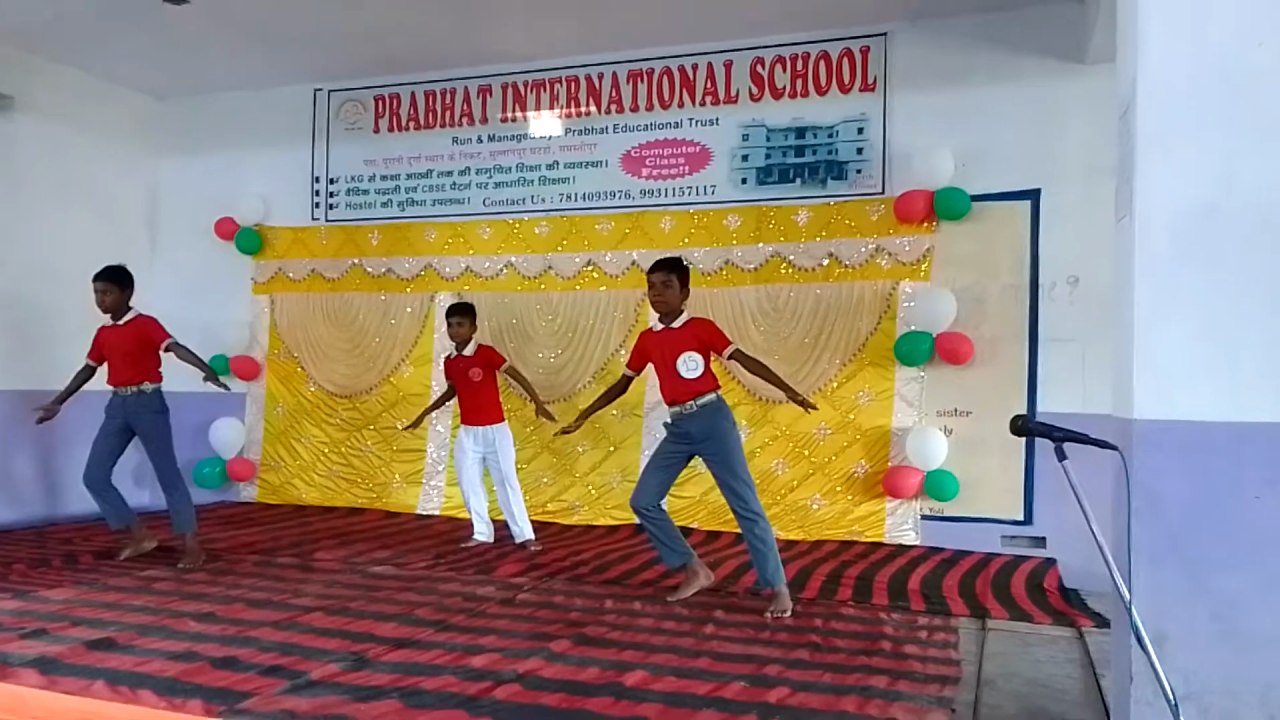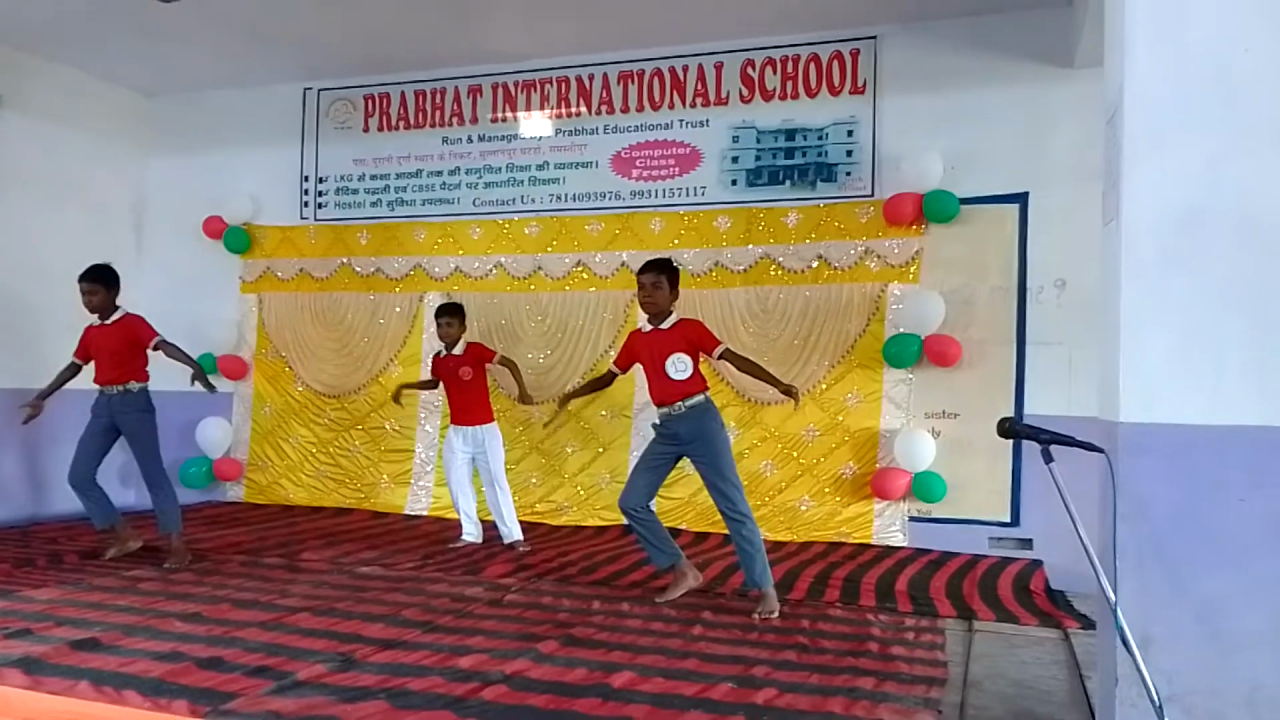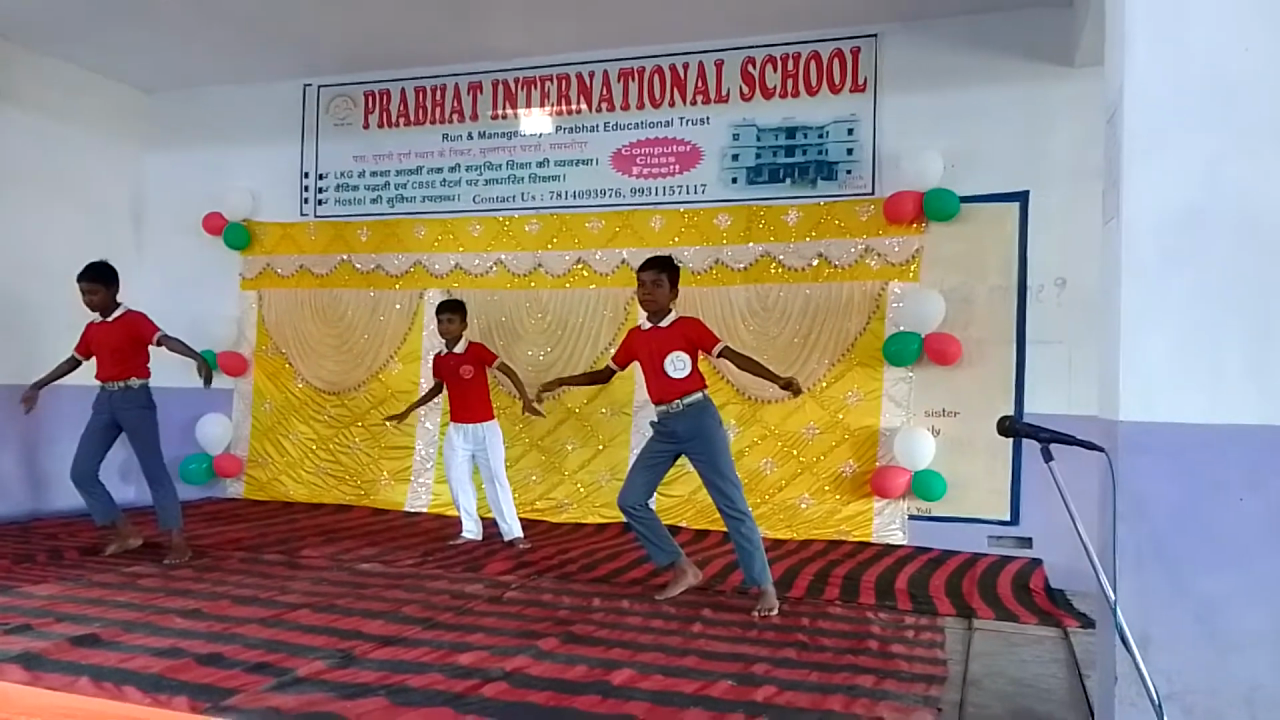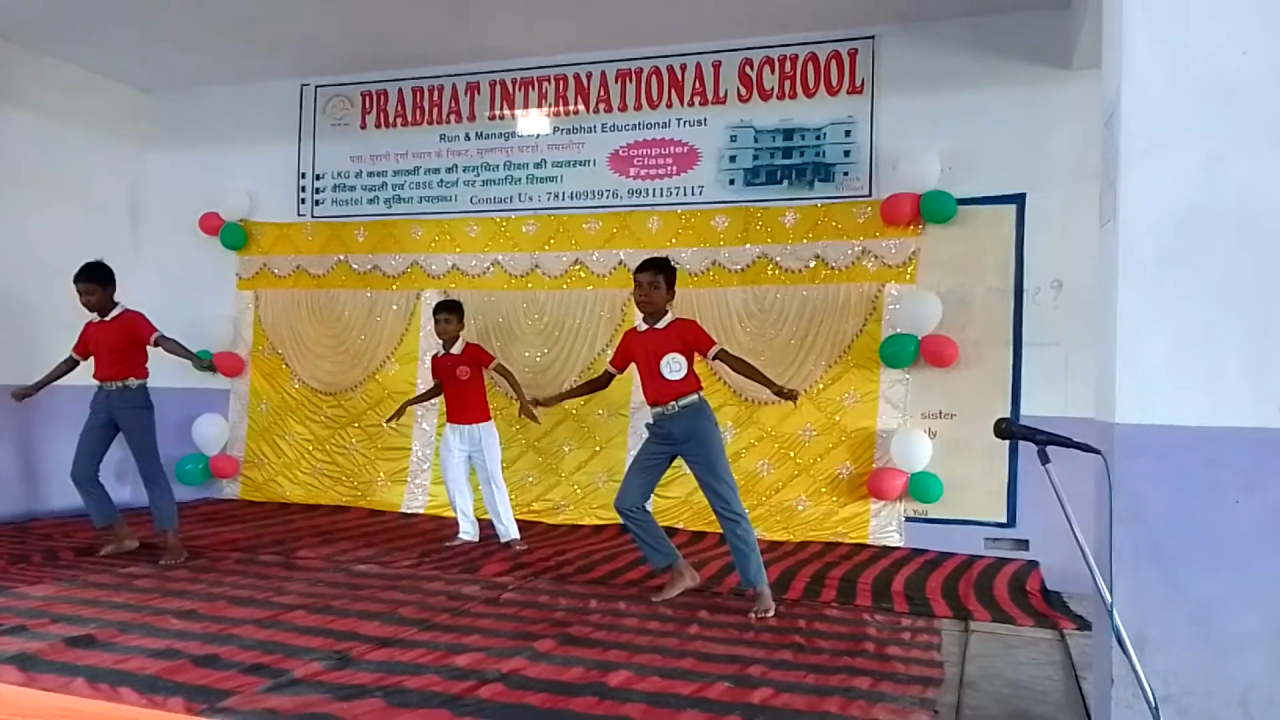
dt=0.2s
person 1, frame 1
left shoulder: (702, 328)
right shoulder: (647, 339)
left elbow: (743, 359)
right elbow: (622, 383)
left wrist: (788, 391)
right wrist: (583, 416)
left hip: (712, 419)
right hip: (678, 427)
left knee: (745, 505)
right knee: (643, 500)
left ankle: (778, 588)
right ankle: (695, 570)
person 1, frame 2
left shoulder: (691, 328)
right shoulder: (635, 339)
left elbow: (734, 358)
right elbow: (608, 377)
left wrist: (779, 384)
right wrist: (571, 396)
left hip: (701, 420)
right hip: (666, 428)
left knee: (733, 506)
right knee: (631, 502)
left ankle: (766, 589)
right ankle: (683, 571)
person 1, frame 3
left shoulder: (690, 327)
right shoulder: (635, 337)
left elbow: (734, 357)
right elbow: (605, 374)
left wrist: (778, 380)
right wrist: (562, 382)
left hip: (699, 419)
right hip: (664, 426)
left knee: (732, 504)
right knee: (630, 500)
left ankle: (765, 587)
right ankle: (682, 569)
person 1, frame 4
left shoulder: (686, 329)
right shoulder: (631, 338)
left elbow: (729, 359)
right elbow: (603, 380)
left wrist: (773, 386)
right wrist: (559, 398)
left hip: (695, 420)
right hip: (660, 428)
left knee: (727, 506)
right knee: (627, 502)
left ankle: (761, 589)
right ankle: (680, 571)
person 2, frame 1
left shoulder: (146, 324)
right shoulder: (103, 333)
left elbow: (175, 348)
right elbow: (88, 370)
left wrist: (207, 370)
right wrist: (58, 402)
left hip: (147, 403)
right hip: (117, 405)
left knee: (168, 474)
right knee: (94, 476)
left ankle: (192, 544)
right ankle: (139, 535)
person 2, frame 2
left shoulder: (133, 323)
right shoulder: (90, 332)
left elbow: (163, 346)
right elbow: (74, 367)
left wrist: (195, 366)
right wrist: (41, 398)
left hip: (133, 402)
right hip: (103, 404)
left knee: (153, 474)
right knee: (79, 475)
left ankle: (178, 544)
right ankle: (124, 535)
person 2, frame 3
left shoulder: (135, 320)
right shoulder: (92, 329)
left elbow: (166, 341)
right elbow: (73, 361)
left wrist: (198, 358)
right wrist: (37, 387)
left hip: (134, 399)
right hip: (105, 401)
left knee: (154, 470)
right knee: (81, 472)
left ankle: (178, 541)
right ankle: (125, 533)
person 2, frame 4
left shoulder: (132, 320)
right shoulder: (90, 328)
left elbow: (163, 341)
right elbow: (71, 361)
left wrist: (195, 359)
right wrist: (35, 387)
left hip: (132, 398)
right hip: (102, 400)
left knee: (151, 470)
right knee: (82, 472)
left ankle: (174, 542)
right ankle: (122, 534)
person 3, frame 1
left shoulder: (486, 353)
right shoulder: (449, 362)
left elbow: (516, 375)
left wrist: (538, 403)
right wrist: (423, 414)
left hip: (495, 430)
right hip: (467, 433)
left knee: (507, 482)
right knee: (469, 484)
left ankle: (525, 535)
right ankle: (482, 532)
person 3, frame 2
left shoulder: (475, 350)
right shoulder: (438, 360)
left elbow: (510, 363)
right elbow: (433, 383)
left wrist: (522, 389)
right wrist: (405, 386)
left hip: (485, 430)
right hip: (456, 433)
left knee: (496, 482)
right knee: (458, 484)
left ankle: (513, 536)
right ankle: (470, 533)
person 3, frame 3
left shoulder: (477, 350)
right shoulder: (439, 359)
left elbow: (508, 370)
left wrist: (526, 399)
right wrist: (409, 409)
left hip: (485, 428)
right hip: (457, 430)
left knee: (496, 480)
right knee: (458, 482)
left ankle: (513, 533)
right ankle: (471, 530)
person 3, frame 4
left shoulder: (474, 351)
right shoulder: (437, 360)
left elbow: (505, 372)
left wrist: (523, 402)
right wrist: (407, 403)
left hip: (481, 429)
right hip: (453, 431)
left knee: (492, 481)
right knee: (454, 482)
left ankle: (510, 534)
right ankle: (467, 532)
